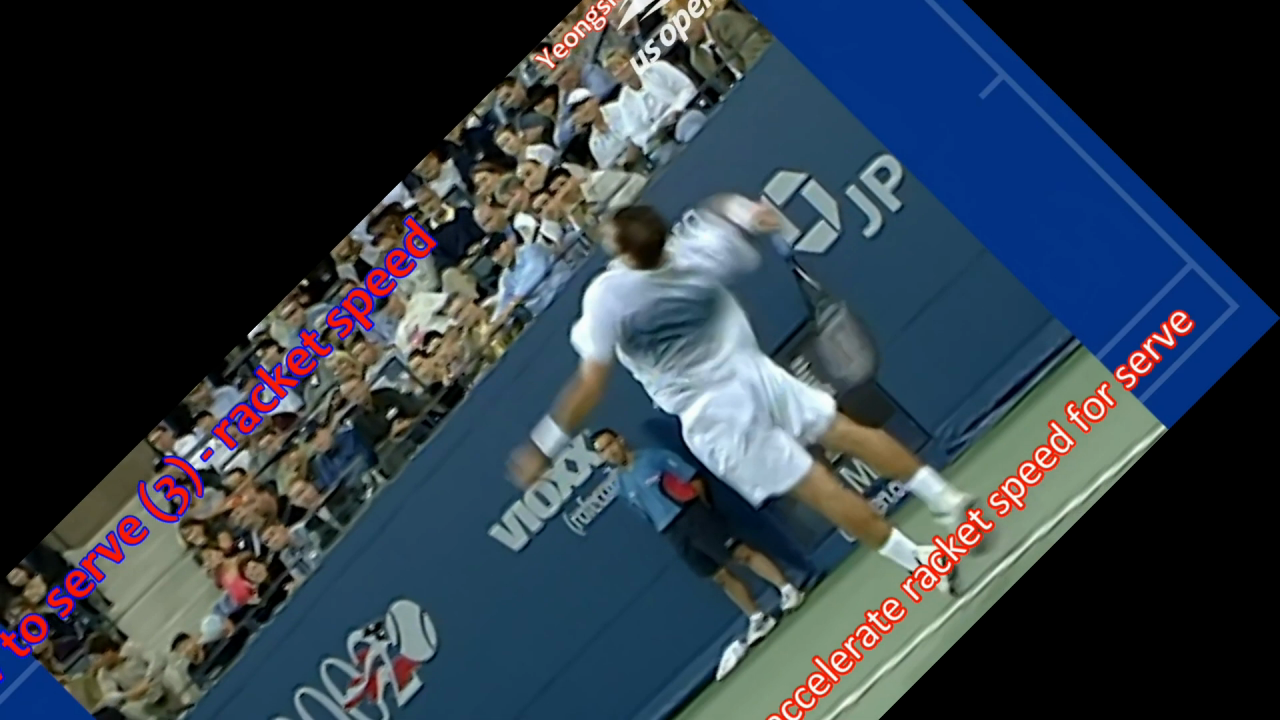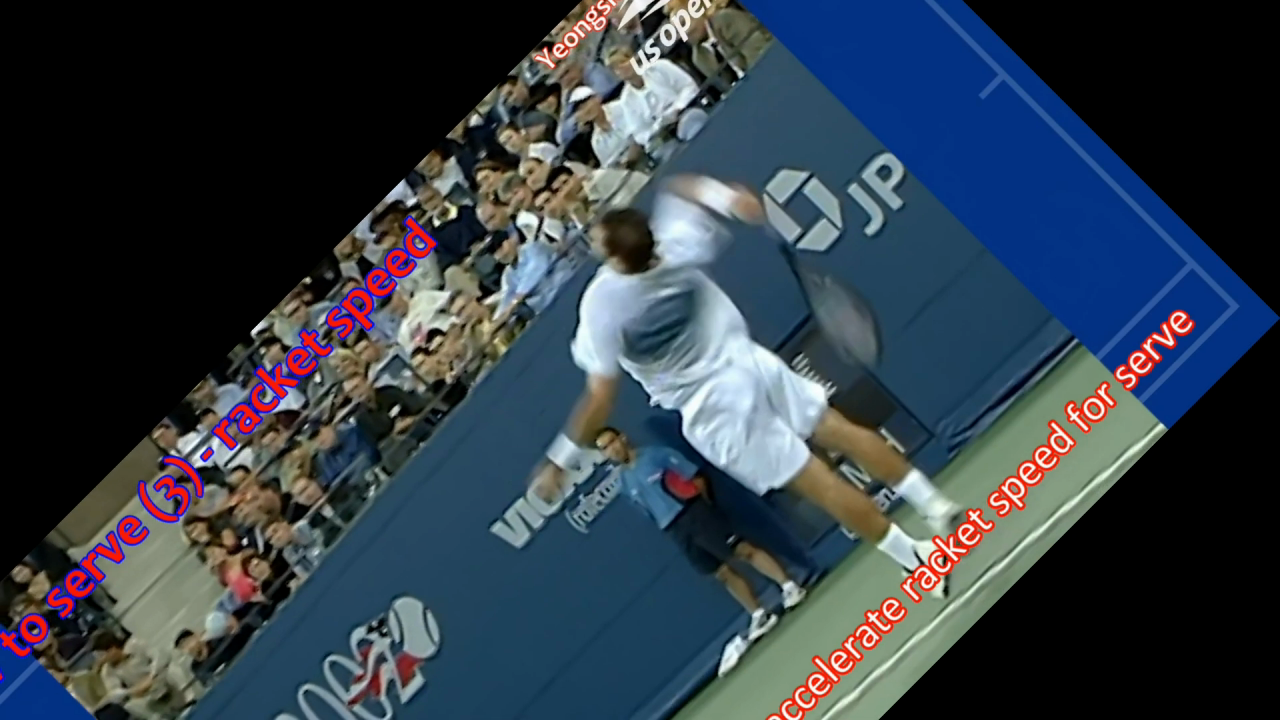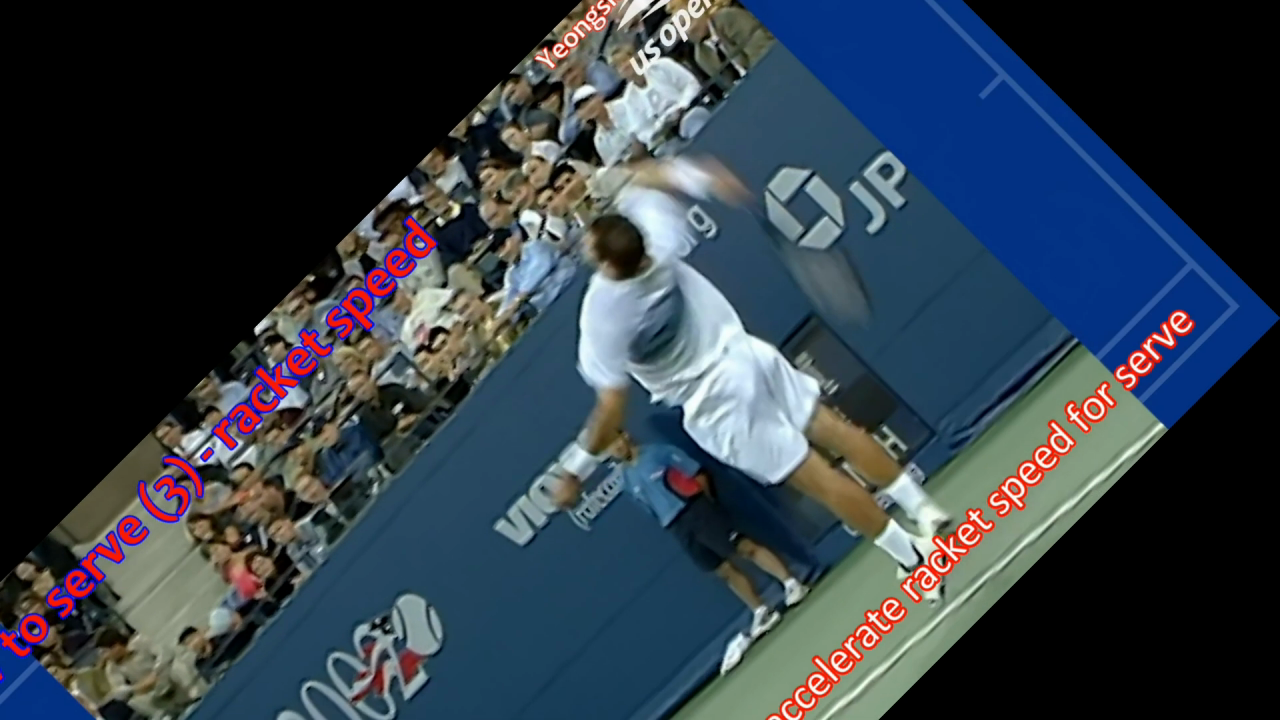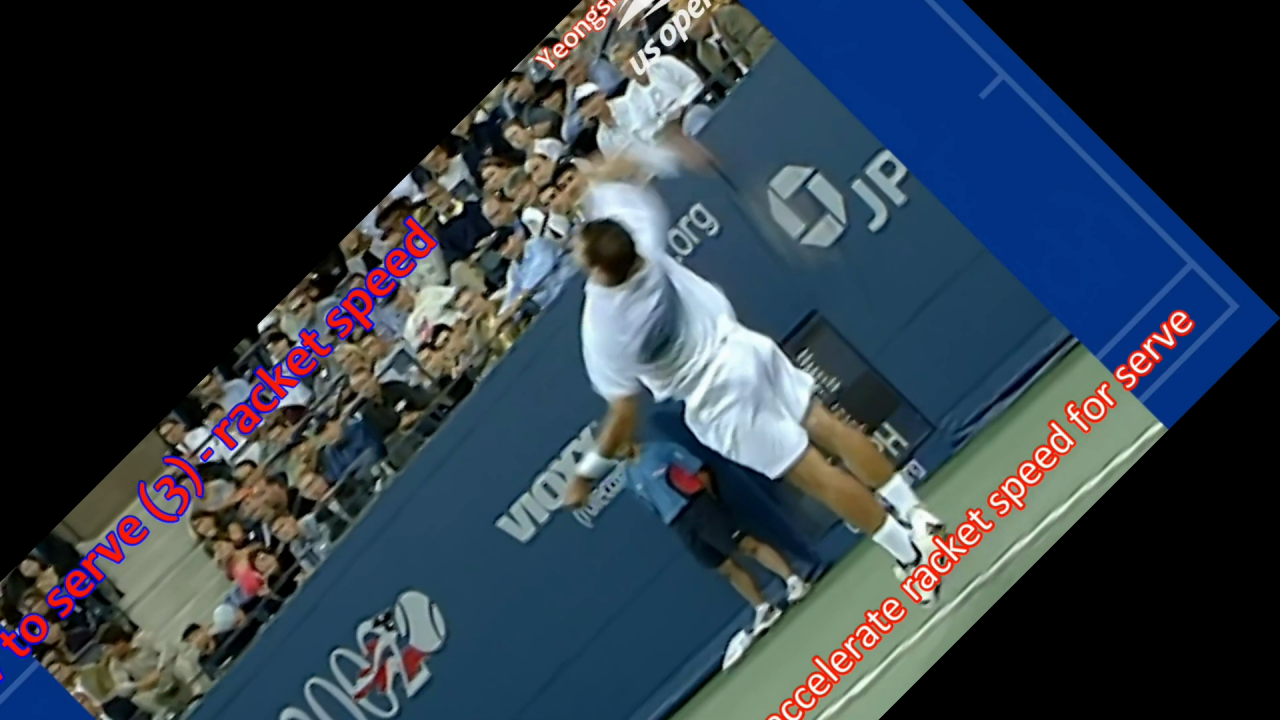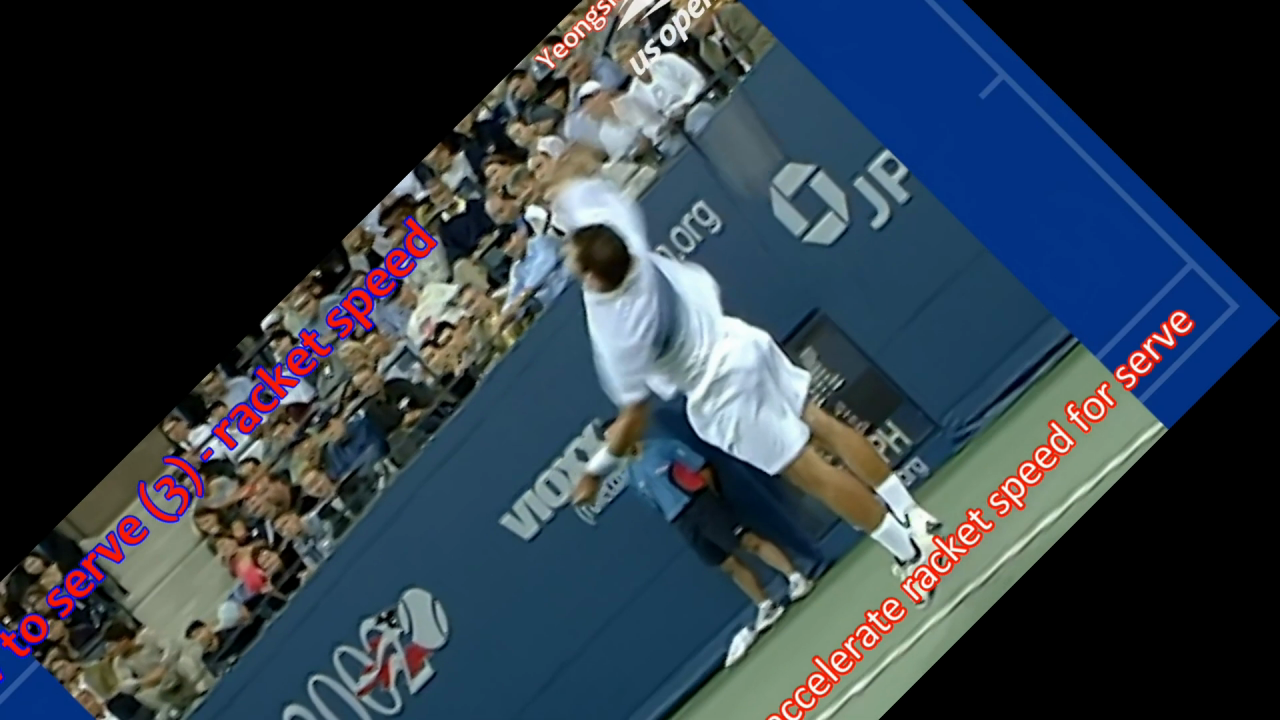
dt=0.2s
person 1, frame 1
left shoulder: (608, 296)
right shoulder: (697, 252)
left elbow: (591, 383)
right elbow: (726, 211)
left wrist: (543, 446)
right wrist: (748, 212)
left hip: (715, 417)
right hip: (756, 375)
left knee: (820, 489)
right knee: (849, 433)
left ankle: (923, 562)
right ankle: (948, 499)
person 1, frame 2
left shoulder: (603, 305)
right shoulder: (678, 247)
left elbow: (600, 396)
right elbow: (687, 189)
left wrist: (560, 461)
right wrist: (727, 196)
left hip: (716, 410)
right hip: (752, 366)
left knee: (818, 482)
right knee: (841, 431)
left ankle: (918, 559)
right ankle: (936, 506)
person 1, frame 3
left shoulder: (603, 319)
right shoulder: (658, 245)
left elbow: (611, 407)
right elbow: (648, 178)
left wrist: (575, 468)
right wrist: (706, 177)
left hip: (717, 406)
right hip: (746, 357)
left knee: (814, 477)
right knee: (835, 430)
left ankle: (914, 556)
right ankle: (924, 512)
person 1, frame 4
left shoulder: (609, 335)
right shoulder: (636, 235)
left elbow: (623, 416)
right elbow: (609, 190)
left wrist: (586, 472)
left hip: (725, 400)
right hip: (745, 345)
left knee: (813, 474)
right knee: (829, 431)
left ankle: (913, 552)
right ankle: (914, 514)
person 1, frame 5
left shoulder: (623, 338)
right shoulder: (619, 236)
left elbow: (634, 418)
right elbow: (572, 189)
left wrist: (596, 470)
left hip: (725, 392)
right hip: (742, 339)
left knee: (808, 470)
right knee: (823, 428)
left ankle: (912, 548)
right ankle: (910, 514)
person 2, frame 1
left shoulder: (654, 457)
right shoulder: (621, 484)
left elbow: (694, 479)
right elbow: (647, 514)
left wrist: (700, 507)
left hip: (692, 514)
right hip: (674, 533)
left knee: (741, 553)
right knee: (721, 576)
left ankle: (787, 589)
right ankle: (758, 618)
person 2, frame 2
left shoulder: (655, 455)
right shoulder: (624, 482)
left elbow: (696, 478)
right elbow: (648, 511)
left wrist: (703, 510)
left hip: (693, 512)
right hip: (676, 531)
left knee: (743, 550)
right knee: (723, 574)
left ankle: (789, 586)
right ankle: (760, 617)
person 2, frame 3
left shoulder: (657, 452)
right shoulder: (625, 478)
left elbow: (698, 474)
right elbow: (648, 508)
left wrist: (705, 501)
left hip: (693, 507)
right hip: (675, 528)
left knee: (744, 546)
right knee: (725, 570)
left ankle: (791, 584)
right ankle: (763, 614)
person 2, frame 4
left shoulder: (659, 450)
right shoulder: (629, 476)
left elbow: (701, 473)
right elbow: (653, 505)
left wrist: (706, 501)
left hip: (698, 506)
right hip: (681, 525)
left knee: (747, 544)
right knee: (728, 569)
left ankle: (793, 580)
right ankle: (764, 610)
person 2, frame 5
left shoulder: (663, 447)
right shoulder: (630, 473)
left elbow: (704, 470)
right elbow: (652, 503)
left wrist: (706, 494)
left hip: (699, 504)
right hip: (679, 523)
left knee: (749, 541)
right knee: (731, 567)
left ankle: (796, 578)
right ankle: (768, 608)
